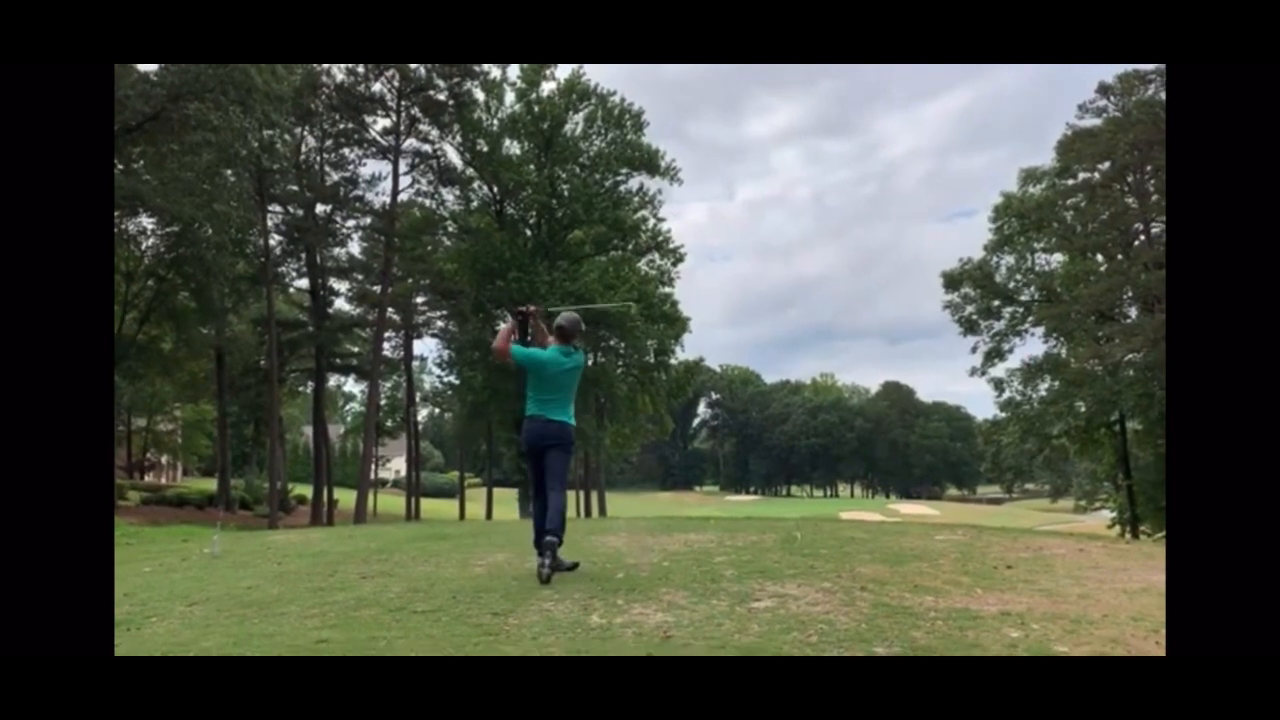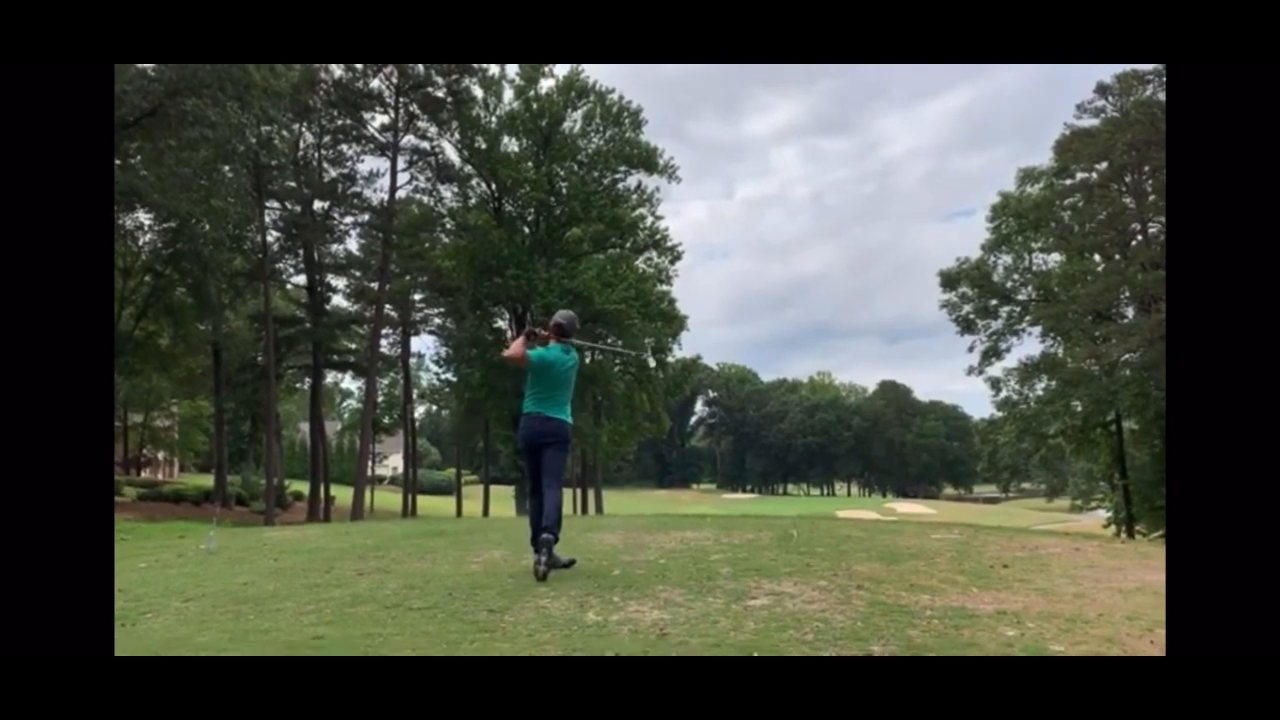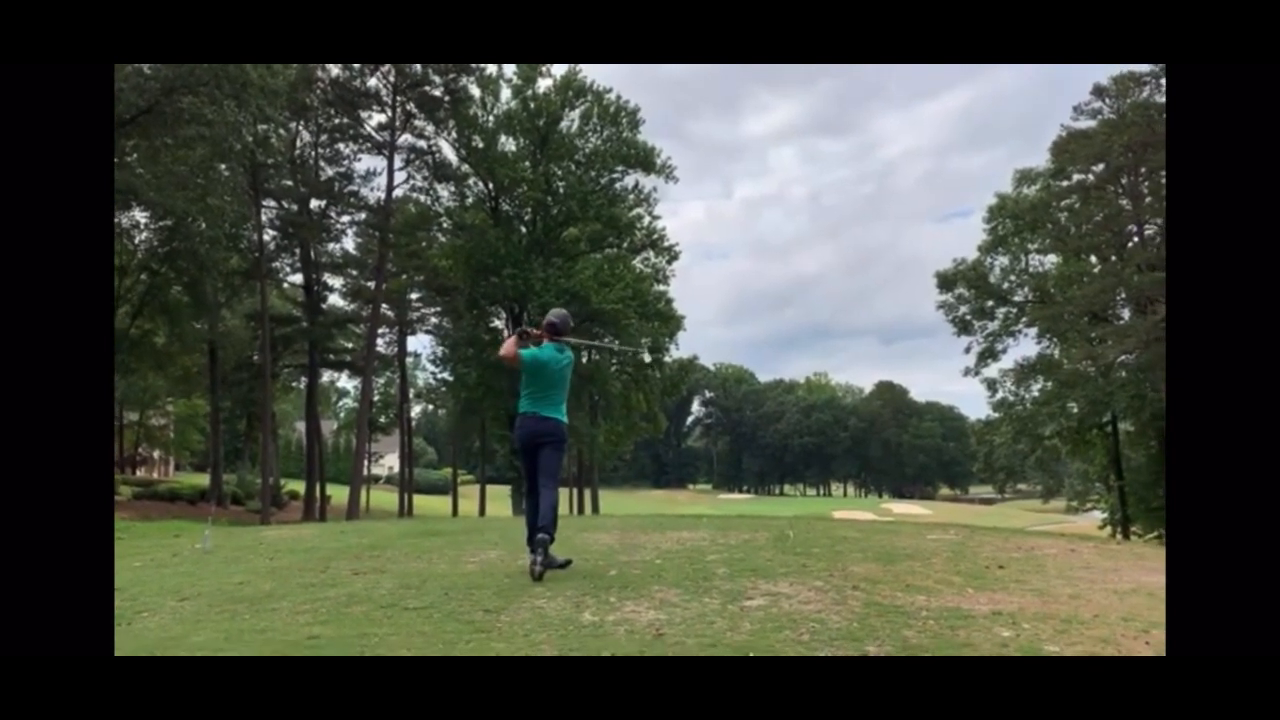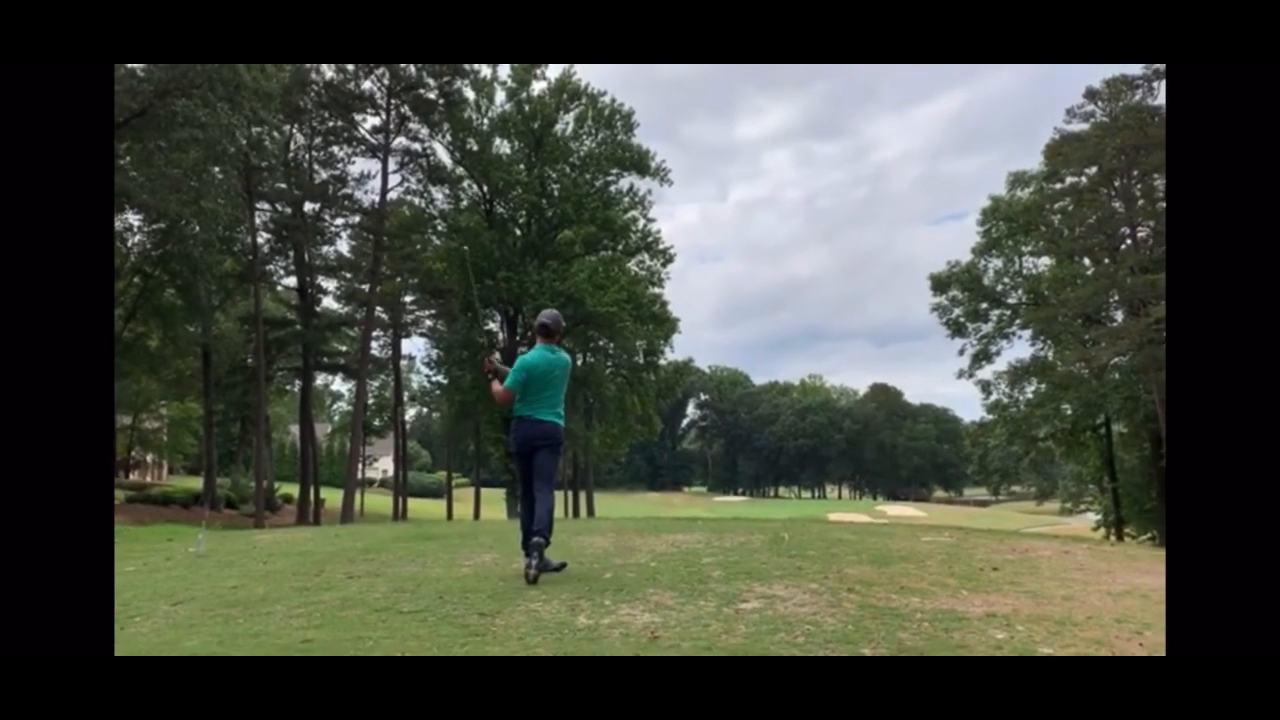
dt=0.4s
person 1, frame 1
left shoulder: (539, 358)
right shoulder: (578, 358)
left elbow: (498, 348)
right elbow: (549, 347)
left wrist: (514, 321)
right wrist: (536, 323)
left hip: (533, 428)
right hip: (561, 430)
left knee: (539, 492)
right knee: (556, 489)
left ankle: (546, 554)
right ankle: (552, 540)
person 1, frame 2
left shoulder: (546, 357)
right shoulder: (571, 356)
left elbow: (512, 355)
left wrist: (526, 337)
right wrist: (542, 341)
left hip: (531, 425)
right hip: (558, 427)
left knee: (536, 489)
right knee: (552, 486)
left ankle: (542, 550)
right ankle: (548, 536)
person 1, frame 3
left shoulder: (540, 356)
right shoulder: (567, 356)
left elbow: (506, 354)
left wrist: (518, 336)
right wrist: (537, 341)
left hip: (528, 425)
right hip: (554, 427)
left knee: (532, 489)
right knee: (548, 486)
left ankle: (537, 550)
right ankle: (544, 537)
person 1, frame 4
left shoulder: (527, 360)
right shoulder: (565, 360)
left elbow: (504, 397)
left wrist: (494, 383)
right wrist: (500, 369)
left hip: (523, 429)
right hip: (551, 430)
left knee: (527, 492)
right knee: (544, 489)
left ankle: (532, 553)
right ankle: (539, 541)
